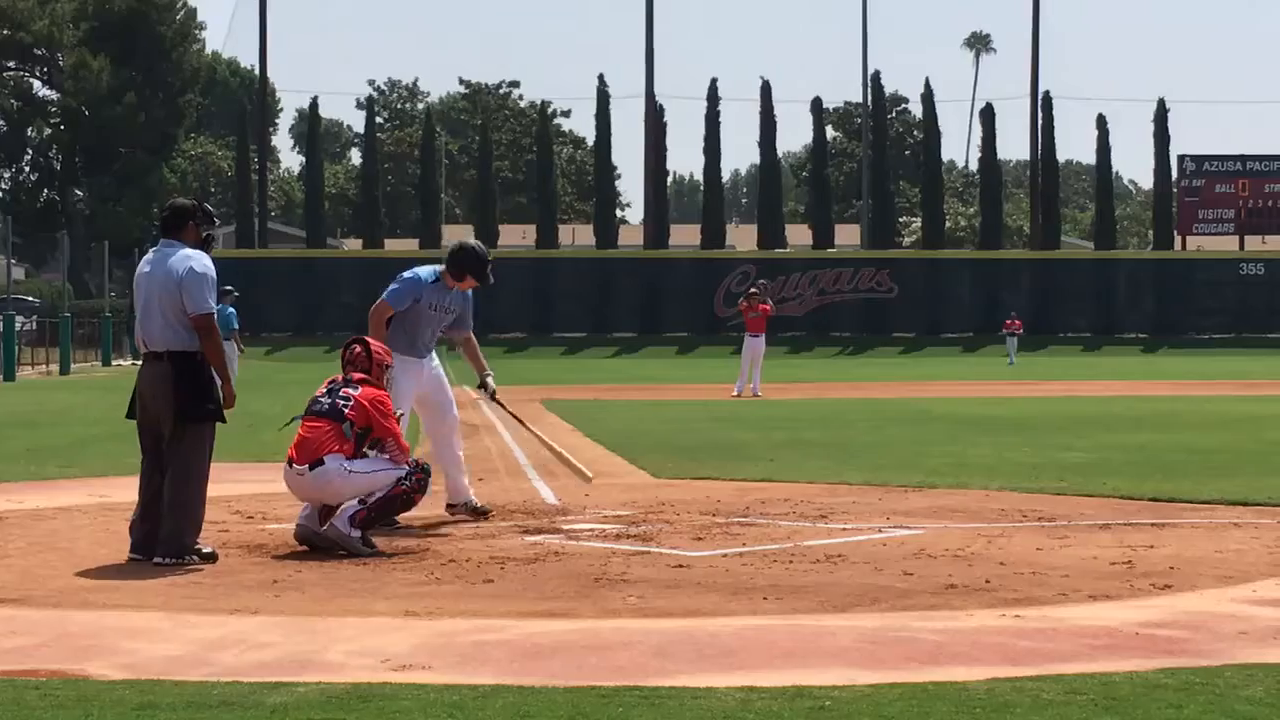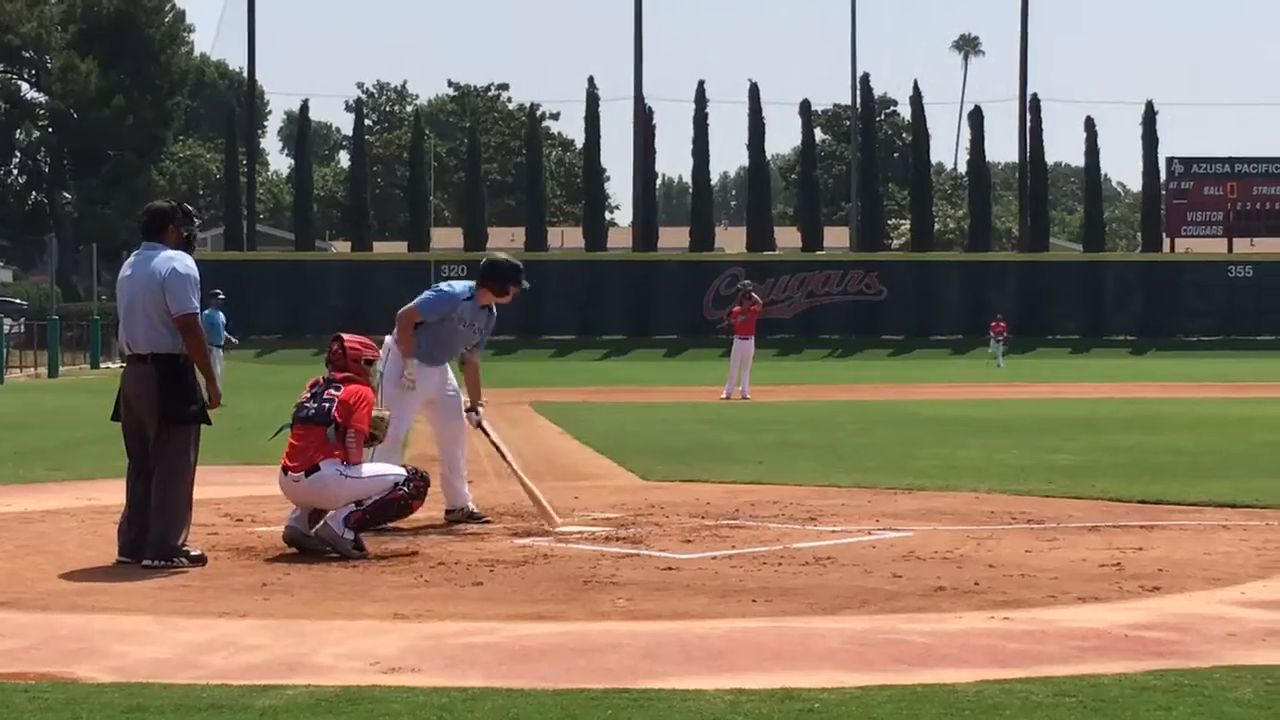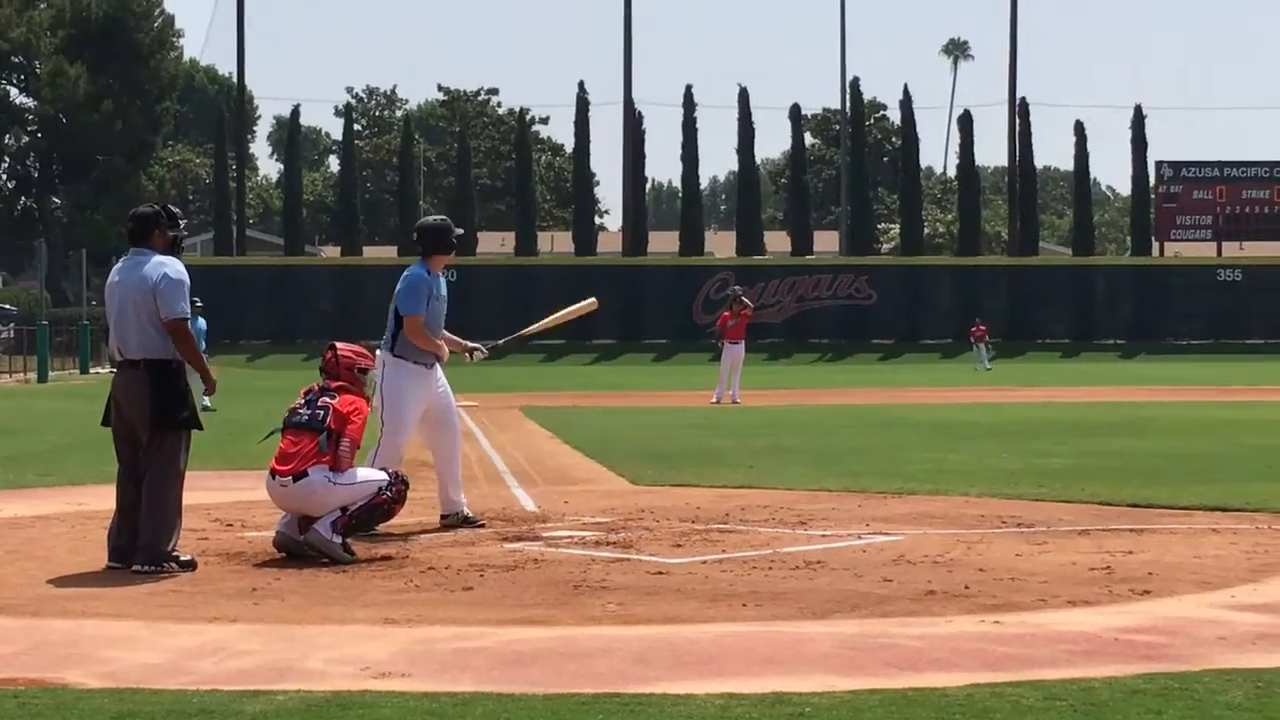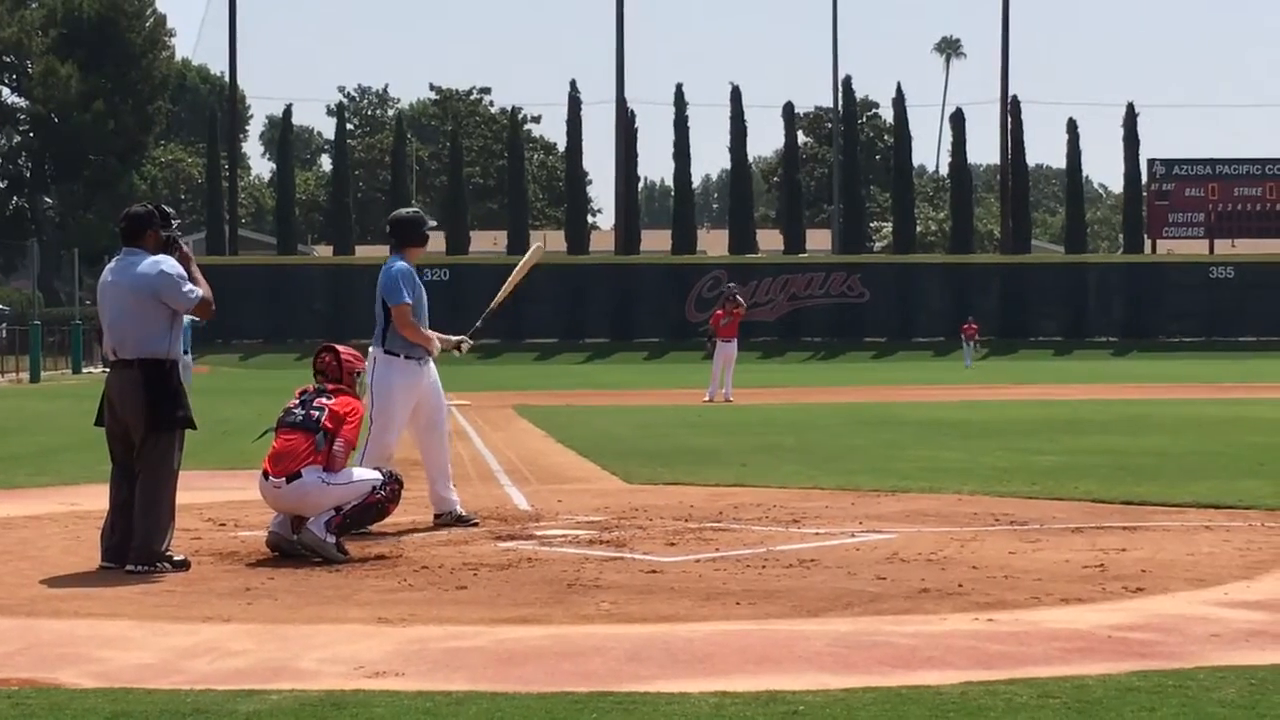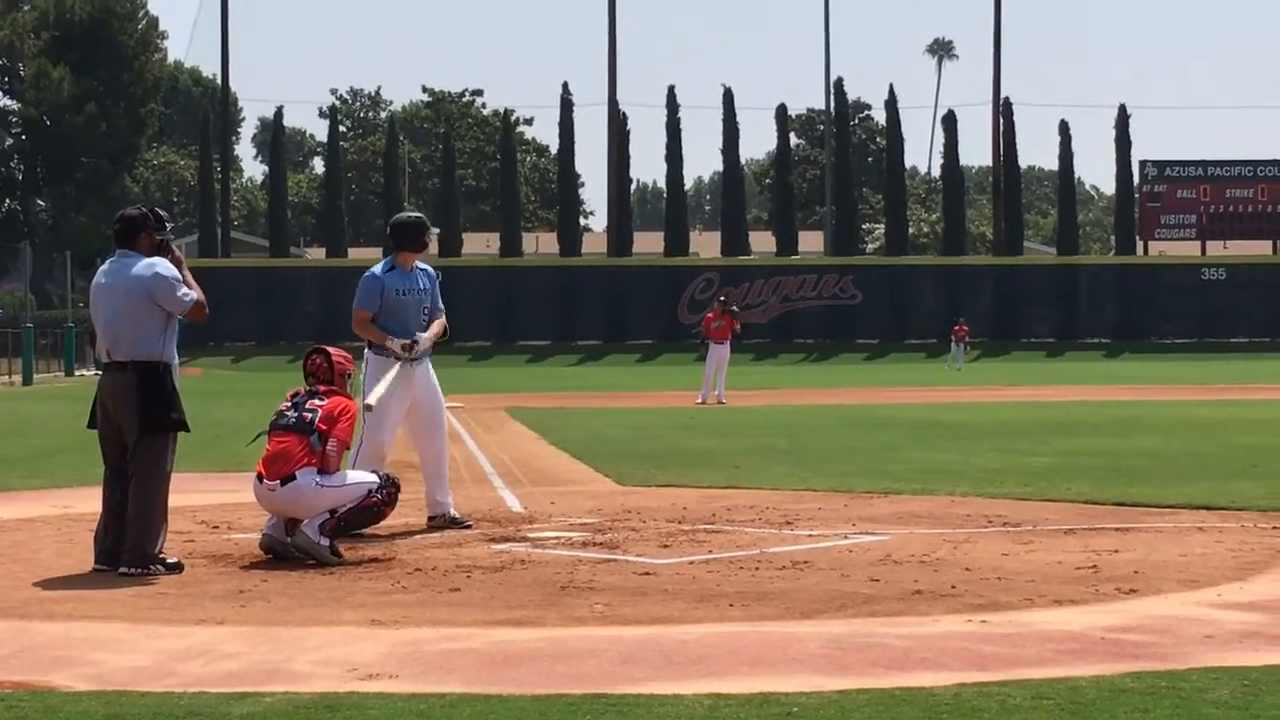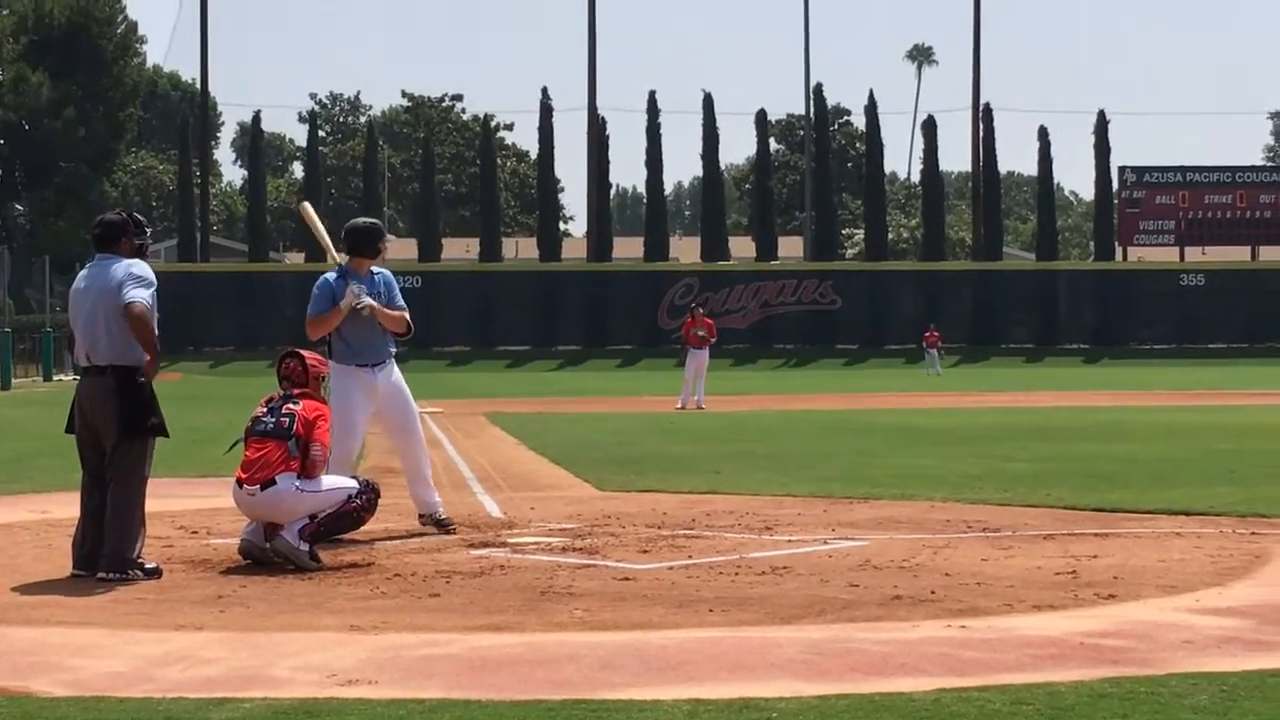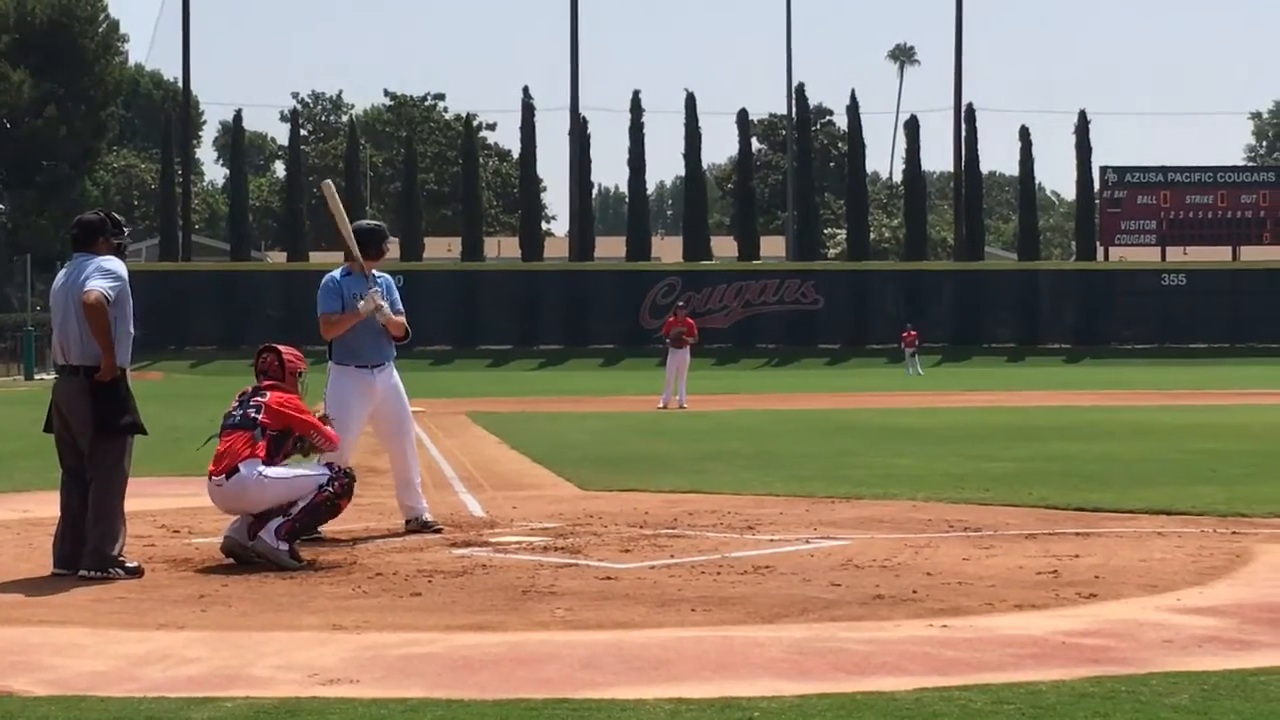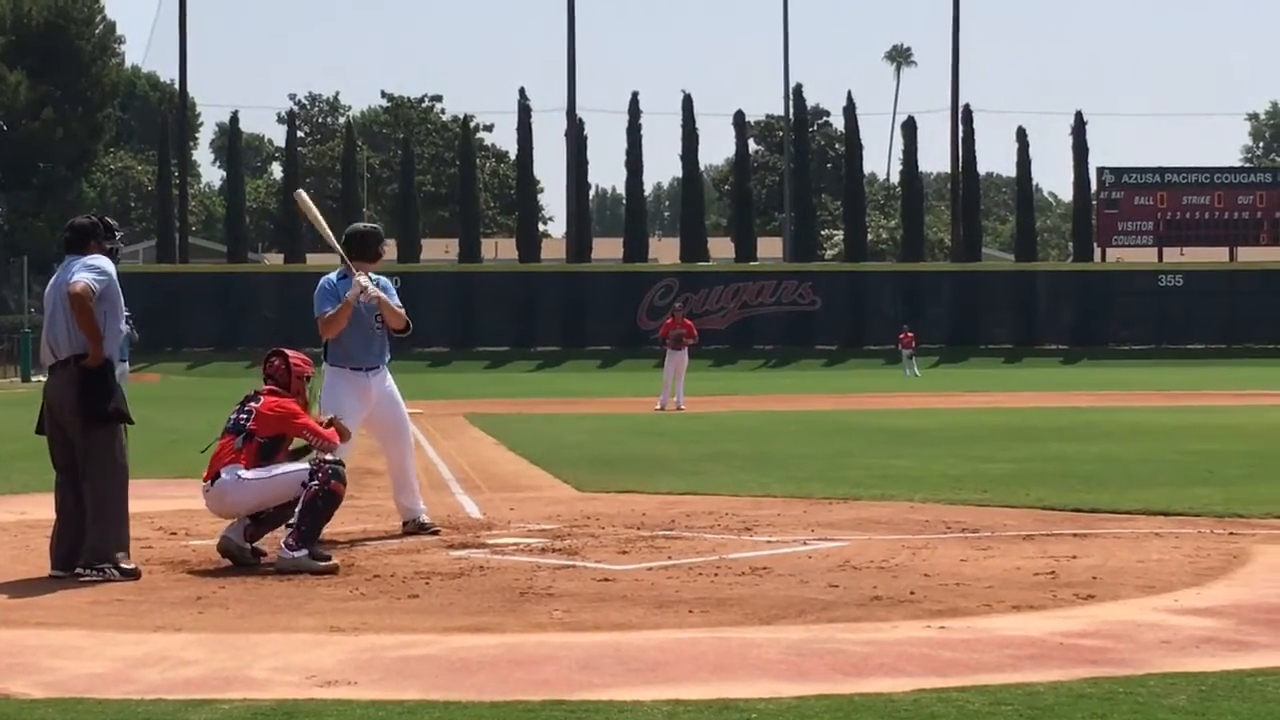
dt=0.5s
person 1, frame 1
left shoulder: (145, 264)
right shoulder: (195, 262)
left elbow: (149, 319)
right elbow: (205, 327)
right wrist: (225, 381)
left hip: (150, 370)
right hip: (185, 372)
left knee: (154, 460)
right knee: (188, 462)
left ankle: (144, 541)
right ankle: (177, 545)
person 1, frame 2
left shoulder: (128, 267)
right shoulder: (178, 263)
left elbow: (133, 321)
right elbow: (189, 327)
right wrist: (210, 380)
left hip: (134, 372)
right hip: (169, 374)
left knee: (141, 463)
right knee: (173, 464)
left ankle: (133, 543)
right ankle: (165, 548)
person 1, frame 3
left shoulder: (116, 273)
right shoulder: (167, 269)
left elbow: (123, 327)
right elbow: (178, 331)
right wrist: (206, 375)
left hip: (125, 378)
right hip: (160, 379)
left knee: (130, 468)
right knee: (164, 469)
left ankle: (123, 549)
right ankle: (155, 554)
person 1, frame 4
left shoulder: (109, 273)
right shoulder: (162, 267)
left elbow: (125, 318)
right elbow: (205, 307)
right wrist: (190, 266)
left hip: (118, 378)
right hip: (153, 379)
left knee: (124, 467)
right knee: (156, 469)
left ankle: (116, 549)
right ankle: (148, 553)
person 1, frame 5
left shoulder: (101, 275)
right shoulder: (157, 270)
left elbow: (112, 322)
right elbow: (199, 310)
right wrist: (182, 269)
left hip: (110, 380)
right hip: (147, 382)
left knee: (116, 471)
right knee: (150, 471)
left ankle: (109, 551)
right ankle: (141, 555)
person 1, frame 6
left shoulder: (80, 279)
right shoulder: (134, 270)
left elbow: (79, 330)
right elbow: (136, 312)
right wrist: (153, 354)
left hip: (88, 384)
right hip: (124, 386)
left knee: (95, 475)
right knee: (127, 475)
left ankle: (87, 556)
right ankle: (120, 561)
person 1, frame 7
left shoulder: (61, 278)
right shoulder: (108, 267)
left elbow: (66, 327)
right elbow: (93, 302)
right wrist: (109, 356)
left hip: (66, 383)
right hip: (100, 384)
left knee: (75, 474)
right knee: (107, 473)
left ankle: (69, 555)
right ankle: (101, 558)
person 1, frame 8
left shoulder: (57, 278)
right shoulder: (98, 265)
right elbow: (79, 293)
right wrist: (97, 344)
left hip: (57, 381)
right hip: (89, 380)
left knee: (71, 473)
right knee: (107, 472)
left ankle: (66, 557)
right ankle: (102, 559)
person 2, frame 1
left shoulder: (463, 295)
right shoulder: (416, 281)
left elbow: (464, 337)
right elbow: (377, 314)
left wrist: (485, 373)
left hip: (426, 361)
right hip: (397, 361)
left knee: (447, 423)
left ankle: (459, 499)
person 2, frame 2
left shoulder: (489, 314)
right shoulder: (450, 295)
left elbow: (470, 359)
right elbow: (404, 317)
left wrist: (475, 400)
right wrist: (408, 363)
left hip: (437, 368)
right hip: (406, 362)
left knee: (455, 430)
right knee: (394, 432)
left ankle: (458, 505)
person 2, frame 3
left shoulder: (438, 278)
right shoulder: (416, 278)
right elbow: (413, 331)
left wrist: (464, 345)
right wrist: (441, 349)
left hip: (429, 370)
right hip: (400, 369)
left knee: (449, 435)
right knee: (393, 441)
left ankle: (453, 510)
person 2, frame 4
left shoulder: (407, 270)
right shoulder: (397, 271)
right elbow: (403, 323)
left wrist: (449, 340)
right wrist: (433, 342)
left hip: (422, 366)
right hip: (392, 367)
left knee: (436, 435)
right knee: (381, 440)
left ankle: (447, 507)
person 2, frame 5
left shoulder: (427, 274)
right shoulder: (377, 277)
left elbow: (439, 318)
right elbow: (359, 324)
left wrist: (428, 337)
right wrist: (391, 342)
left hip: (420, 368)
right hip: (385, 368)
left knee: (435, 438)
right knee: (375, 441)
left ankle: (441, 510)
person 2, frame 6
left shoulder: (384, 278)
right shoulder: (329, 283)
left elbow: (404, 326)
right elbow: (313, 332)
left wrist: (375, 308)
right wrist: (345, 305)
left hip: (387, 372)
right hip: (349, 377)
left knee: (412, 439)
right knee: (343, 450)
left ankle: (430, 508)
person 2, frame 7
left shoulder: (385, 282)
right shoulder: (334, 282)
left elbow: (402, 333)
right elbow: (328, 330)
left wrist: (387, 316)
right wrist: (362, 308)
left hip: (386, 375)
right hip: (348, 377)
left knee: (404, 444)
right knee: (336, 450)
left ankle: (416, 513)
person 2, frame 8
left shoulder: (382, 284)
right shoulder: (331, 284)
left elbow: (402, 326)
right elbow: (327, 331)
left wrist: (379, 298)
right wrist: (351, 297)
left hip: (380, 378)
right hip: (343, 379)
left knee: (401, 444)
right knee: (331, 452)
left ankle: (413, 515)
person 3, frame 1
left shoulder: (331, 385)
right shoulder: (375, 395)
right elbow: (399, 454)
left wrist: (378, 432)
right wrist: (394, 429)
left hip: (293, 475)
right hip: (324, 475)
left knee: (358, 460)
right knee: (416, 474)
left ankle: (311, 522)
right ankle: (349, 524)
person 3, frame 2
left shoulder: (315, 386)
right shoulder: (360, 391)
right elbow: (353, 452)
left wrist: (368, 425)
left hip: (289, 482)
right hip: (321, 481)
right knee: (415, 482)
left ankle: (299, 524)
right ankle: (343, 526)
person 3, frame 3
left shoulder: (309, 395)
right shoulder: (355, 402)
right elbow: (344, 460)
left hip: (276, 487)
right hip: (309, 486)
right knee: (395, 485)
left ankle: (290, 529)
right ankle: (330, 530)
person 3, frame 4
left shoulder: (301, 397)
right shoulder: (351, 404)
left elbow: (295, 446)
right elbow: (338, 458)
right wrist: (333, 488)
left hip: (269, 487)
right hip: (302, 487)
right knee: (389, 484)
left ankle: (283, 529)
right ankle: (323, 529)
person 3, frame 5
left shoulder: (292, 400)
right shoulder: (343, 404)
left elbow: (286, 449)
right elbow: (331, 458)
right wrist: (326, 490)
left hip: (263, 490)
right hip: (297, 490)
right knee: (386, 487)
left ankle: (276, 532)
right ankle: (318, 533)
person 3, frame 6
left shoulder: (266, 406)
right shoulder: (315, 408)
left elbow: (263, 456)
right elbow: (317, 460)
right wrist: (306, 486)
left hip: (242, 496)
right hip: (276, 495)
right knee: (366, 493)
left ankle: (255, 537)
right ankle: (298, 538)
person 3, frame 7
left shoulder: (244, 399)
right shoulder: (286, 400)
right elbow: (330, 442)
left wrist: (294, 445)
right wrist: (323, 427)
left hip: (218, 490)
right hip: (246, 482)
left knee: (288, 485)
right knee: (341, 480)
left ankle: (239, 535)
right ankle: (277, 538)
person 3, frame 8
left shoulder: (254, 402)
right shoulder: (282, 406)
right elbow: (329, 444)
left wrist: (309, 446)
right wrist: (331, 428)
left hip: (216, 491)
right hip: (234, 486)
left knee: (296, 489)
right knee: (330, 473)
left ankle: (237, 537)
right ankle: (295, 549)
